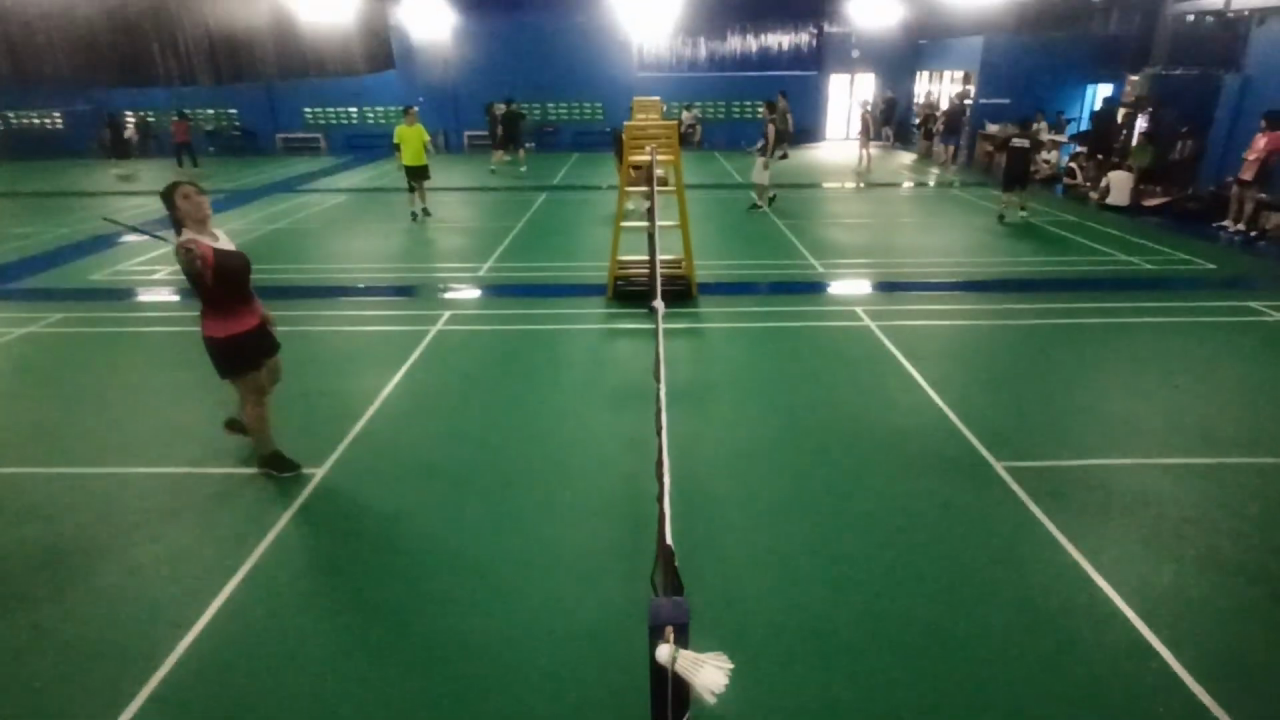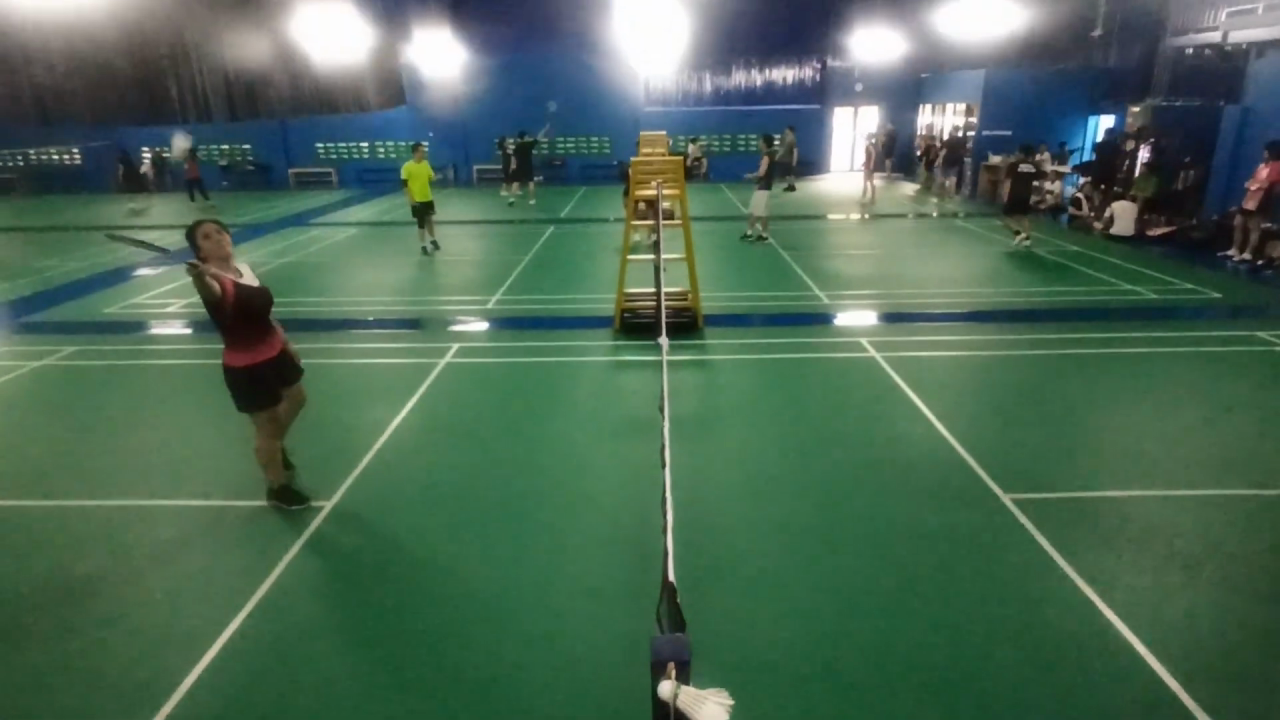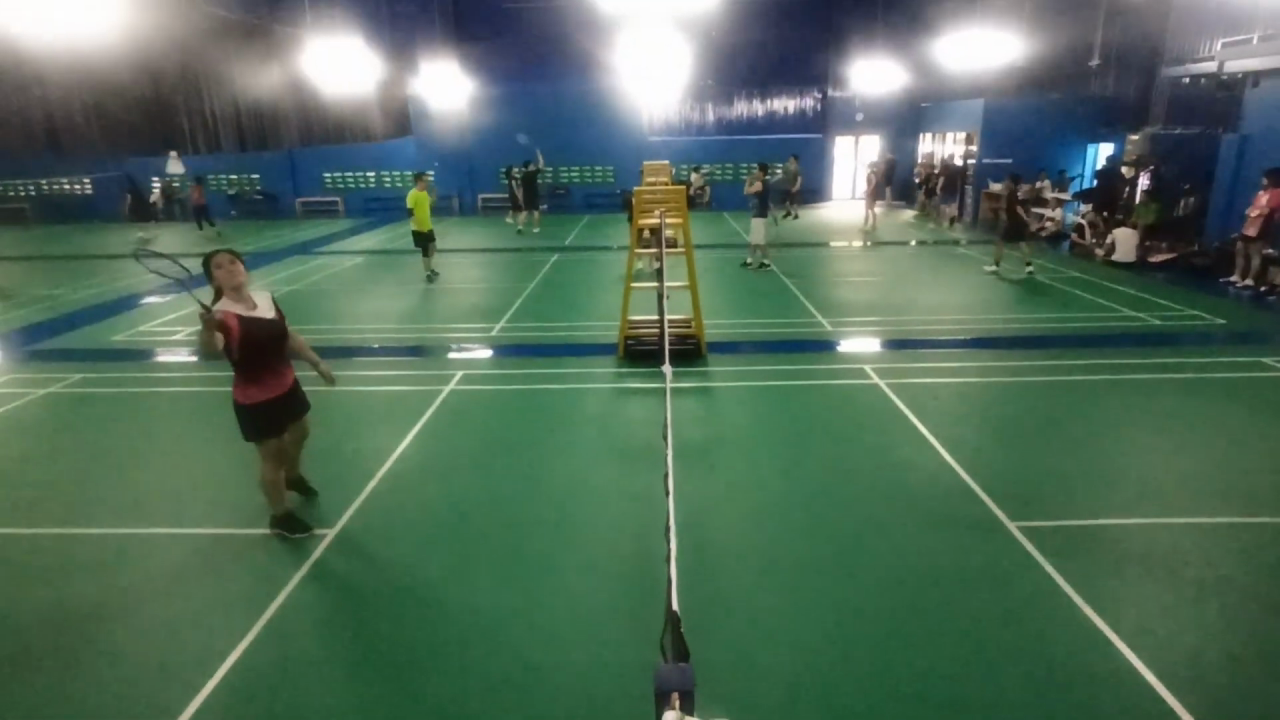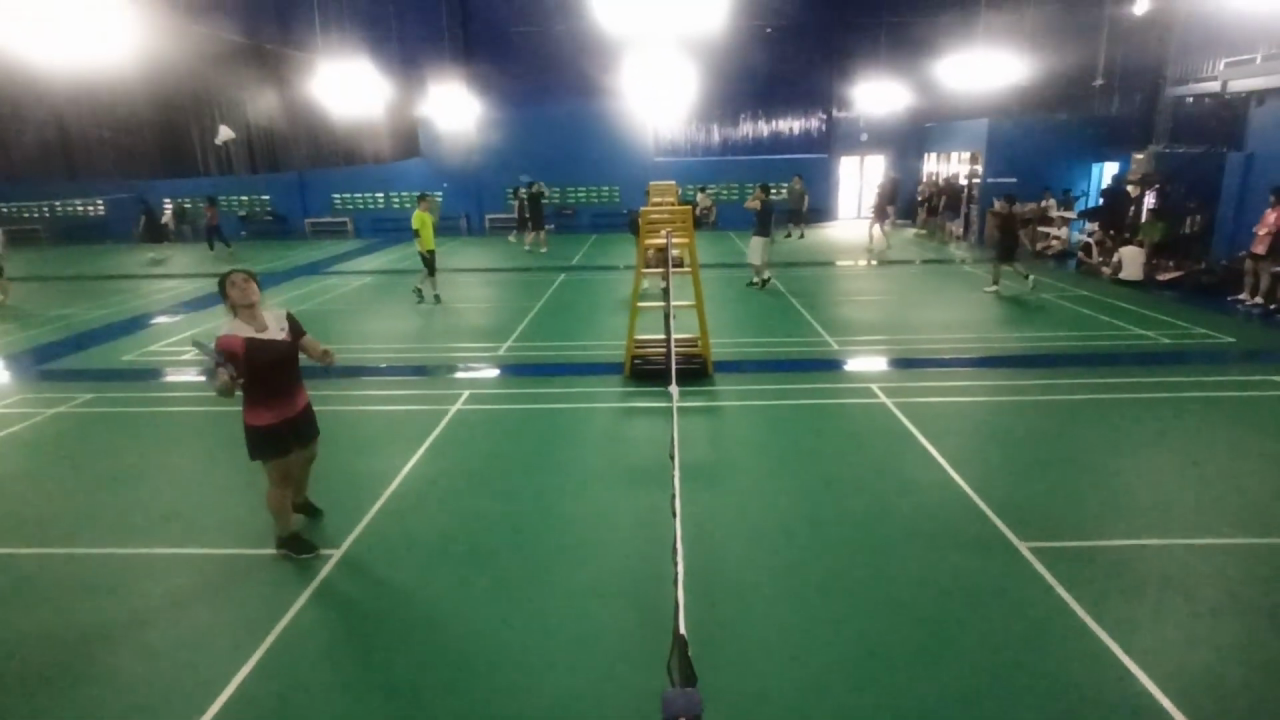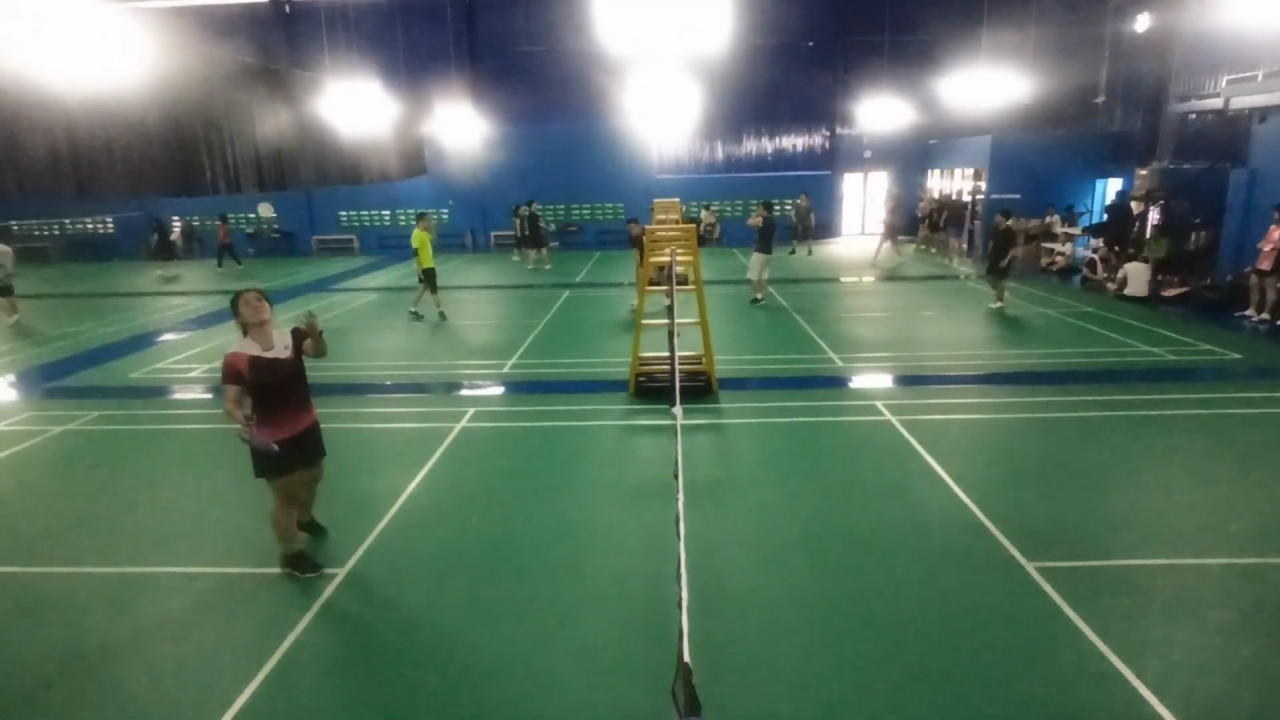
dt=0.2s
person 1, frame 1
left shoulder: (221, 236)
right shoulder: (190, 245)
right elbow: (192, 267)
left wrist: (258, 309)
right wrist: (188, 258)
left hip: (250, 324)
right hip: (225, 333)
left knee: (272, 375)
right knee: (255, 391)
left ankle: (243, 420)
right ankle: (267, 456)
person 1, frame 2
left shoulder: (246, 269)
right shoulder: (212, 279)
right elbow: (210, 291)
left wrist: (286, 342)
right wrist: (200, 278)
left hip: (274, 352)
right hip: (245, 366)
left knee: (297, 400)
right knee: (269, 425)
left ankle: (275, 449)
right ankle: (278, 488)
person 1, frame 3
left shoulder: (267, 299)
right shoulder: (222, 316)
left elbow: (289, 338)
right elbow: (212, 349)
left wrist: (318, 364)
right wrist: (207, 329)
left hip: (286, 386)
right hip: (255, 400)
left knee: (299, 434)
right knee: (273, 456)
left ankle: (292, 475)
right ankle: (280, 517)
person 1, frame 4
left shoulder: (283, 318)
right shoulder: (228, 339)
left elbow: (312, 348)
right elbow: (223, 389)
left wrist: (324, 355)
right wrist: (226, 383)
left hip: (299, 408)
right hip: (264, 422)
left knee: (306, 458)
right knee: (280, 478)
left ankle: (299, 500)
right ankle: (286, 537)
person 1, frame 5
left shoulder: (293, 337)
right shoulder: (236, 358)
left elbow: (319, 351)
right elbow: (231, 402)
left wrist: (315, 334)
right wrist: (238, 415)
left hip: (306, 427)
right hip: (270, 439)
left knee: (312, 478)
right knee: (285, 495)
left ankle: (304, 518)
right ankle: (291, 555)
